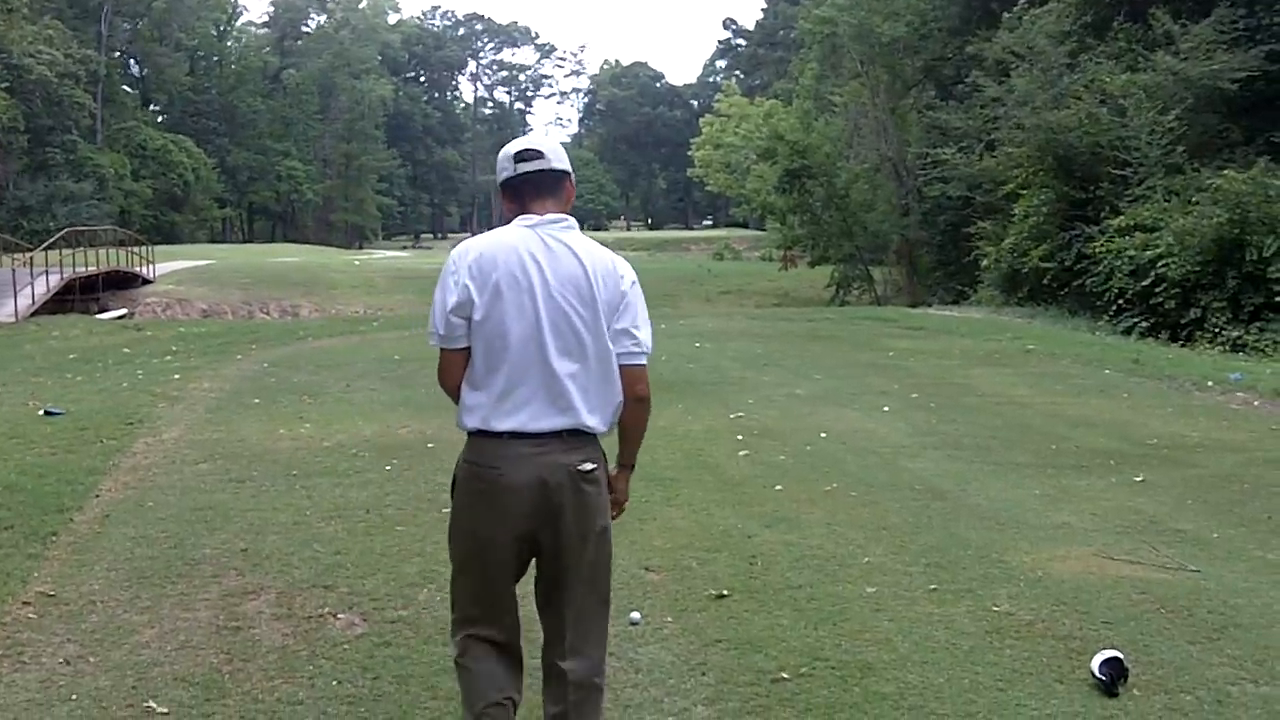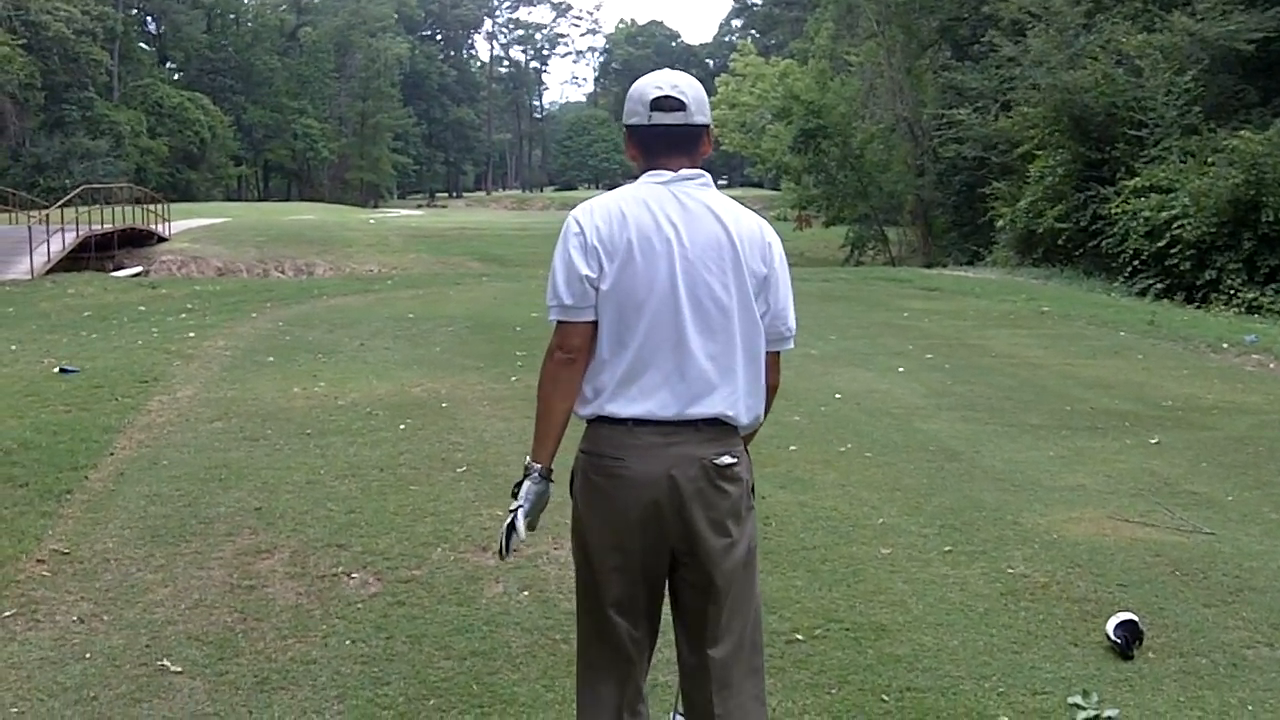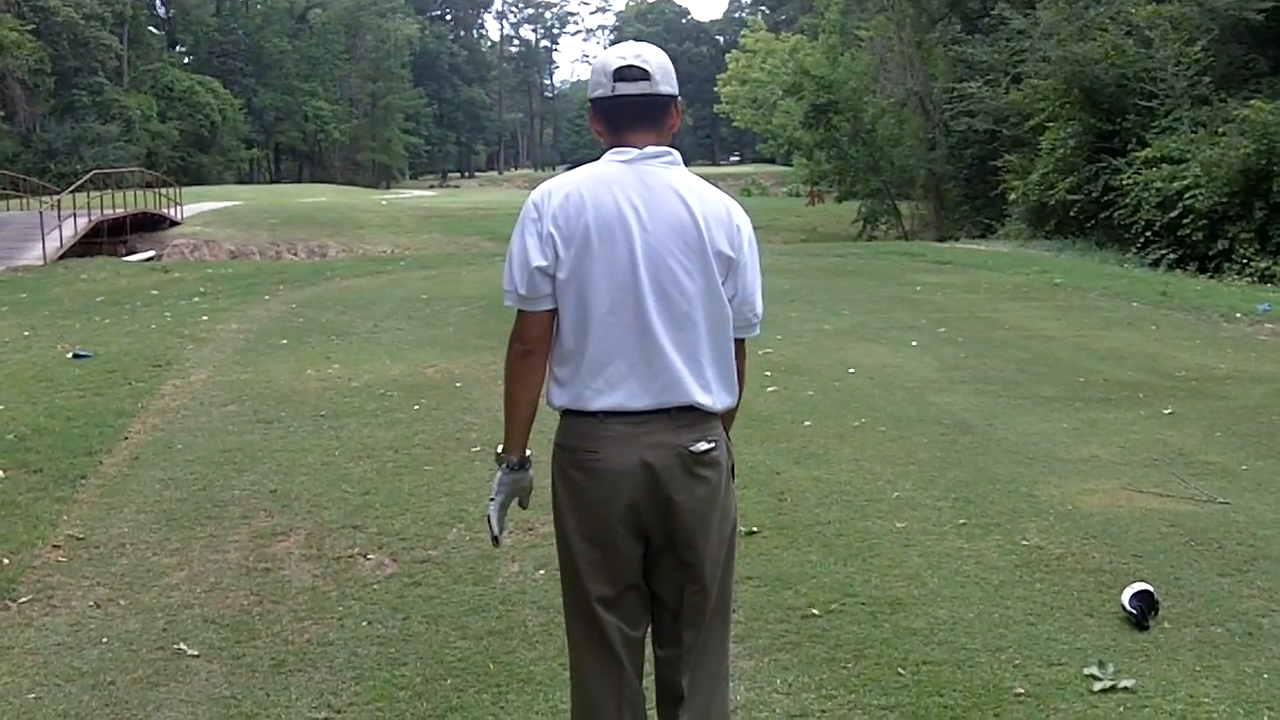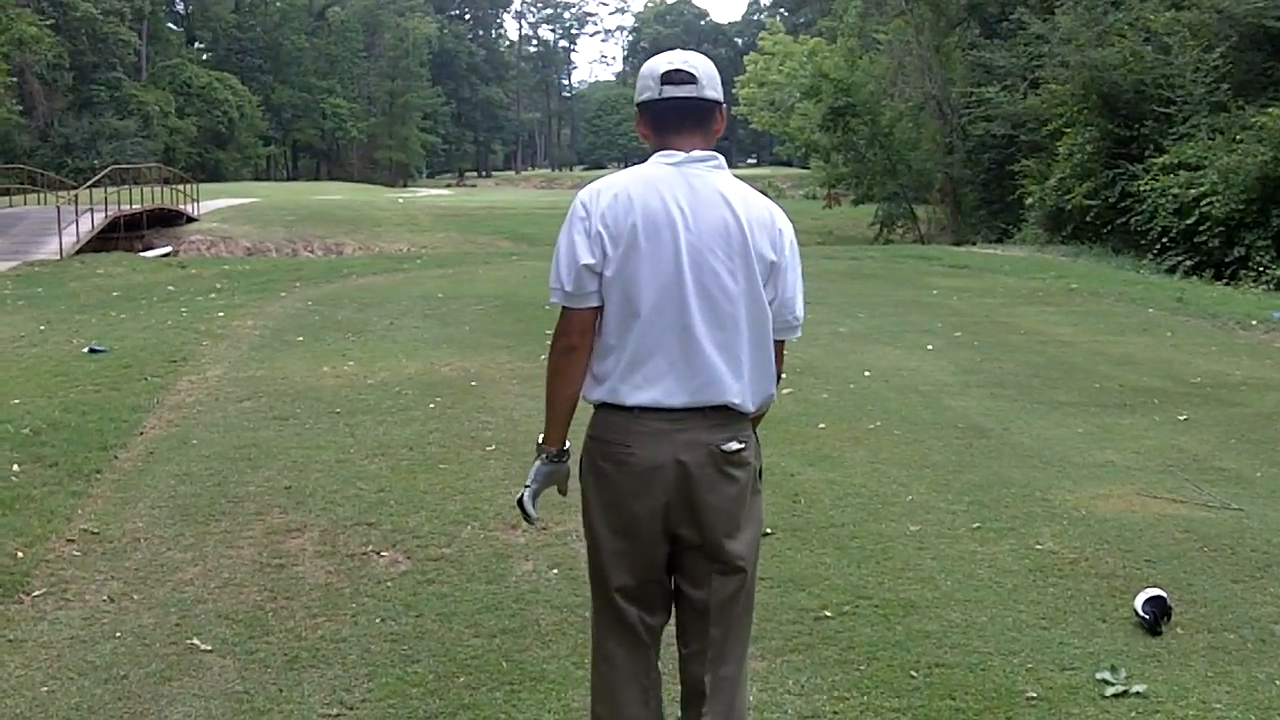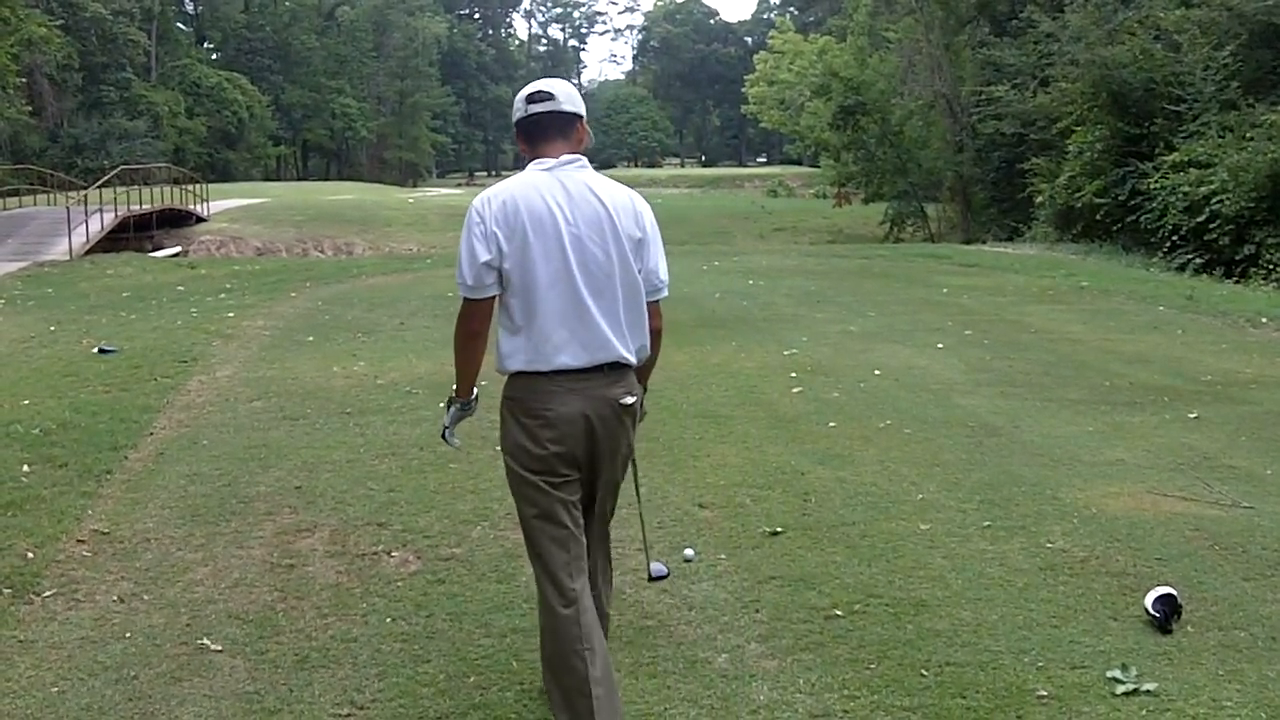
dt=1s
person 1, frame 1
left shoulder: (471, 257)
right shoulder: (611, 268)
left elbow: (451, 374)
right elbow: (636, 390)
right wrist: (624, 468)
left hip: (492, 465)
right hip: (578, 466)
left knee: (484, 632)
right knee: (578, 642)
person 1, frame 2
left shoulder: (595, 221)
right shoulder: (755, 233)
left elbow: (569, 352)
right elbow: (769, 369)
left wrist: (538, 467)
left hip: (618, 457)
right hip: (715, 460)
left knee: (612, 653)
right knee: (725, 655)
person 1, frame 3
left shoulder: (555, 202)
right shoulder: (723, 210)
left elbow: (531, 342)
right elbow: (736, 349)
left wrist: (513, 458)
left hip: (593, 448)
right hip: (693, 448)
left knee: (604, 642)
right knee: (694, 640)
person 1, frame 4
left shoulder: (602, 202)
right shoulder: (765, 216)
left elbow: (574, 340)
right elbow: (773, 354)
left wrist: (552, 448)
left hip: (624, 443)
right hip: (723, 447)
left knee: (627, 640)
right knee: (717, 644)
person 1, frame 5
left shoulder: (495, 204)
right shoulder: (628, 203)
left elbow: (475, 317)
right elbow: (652, 322)
left wrist: (463, 393)
left hip: (538, 403)
right hip: (612, 395)
left knee: (564, 570)
right knee: (589, 551)
